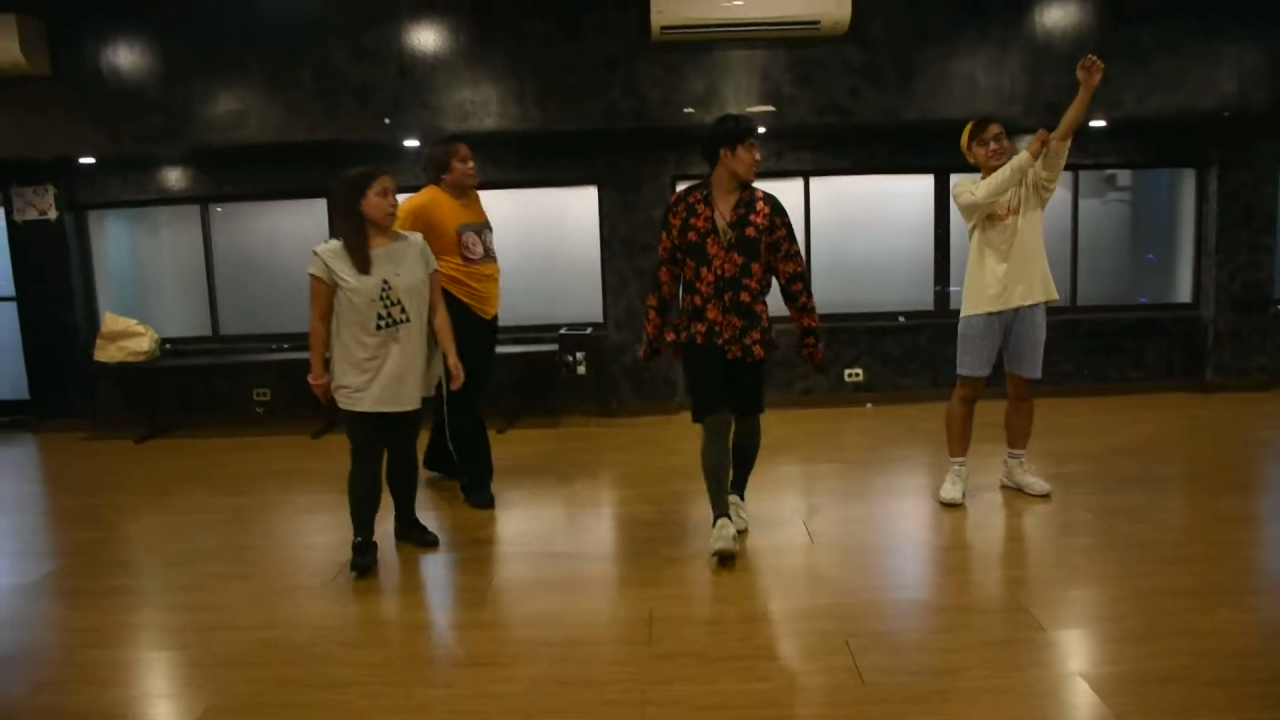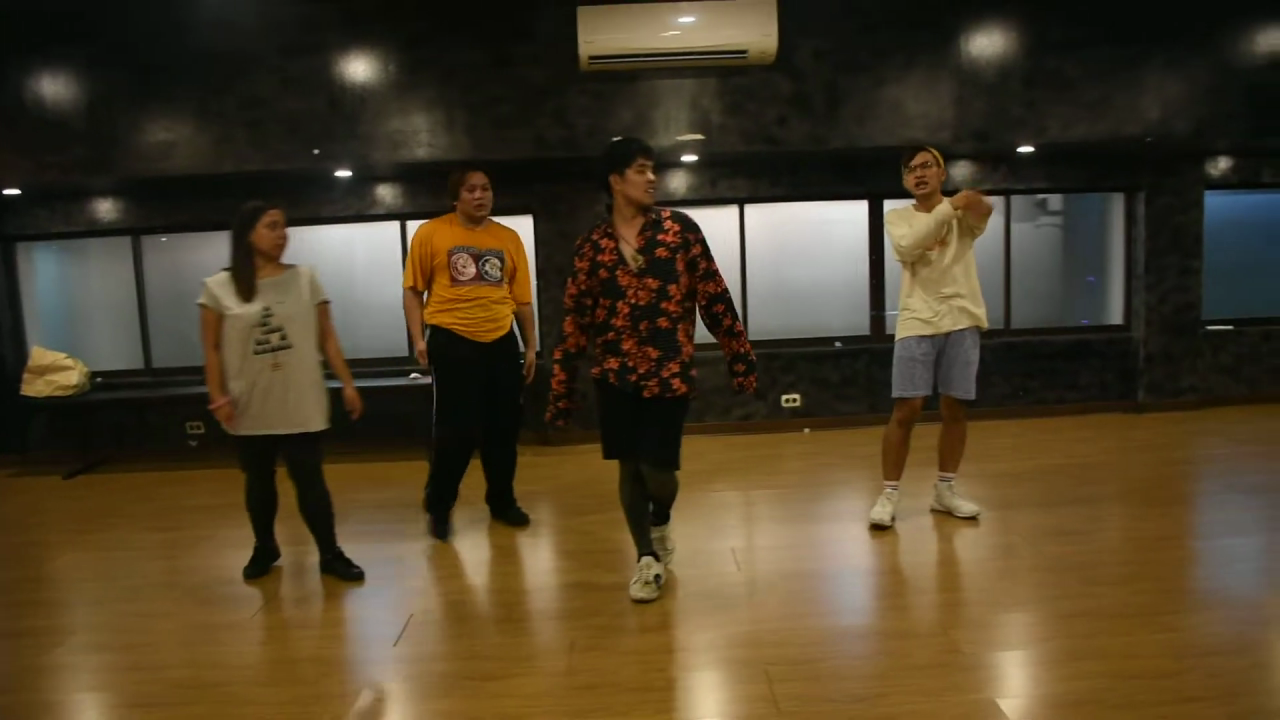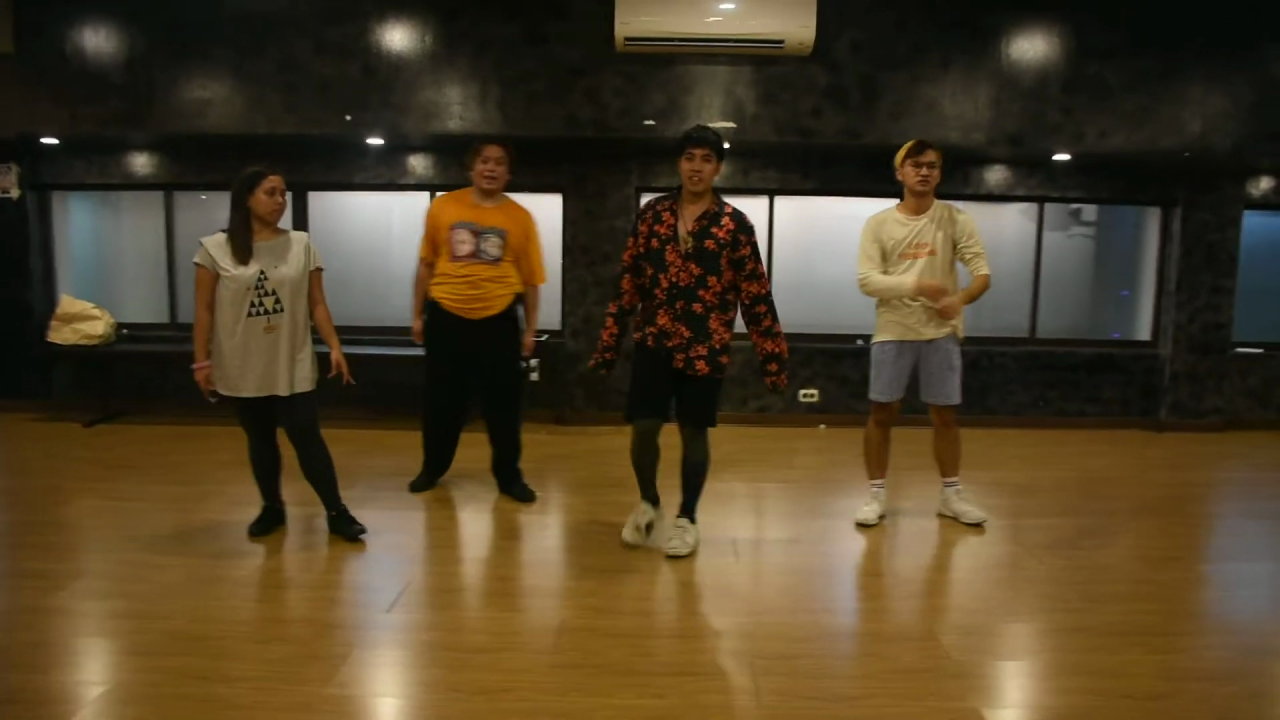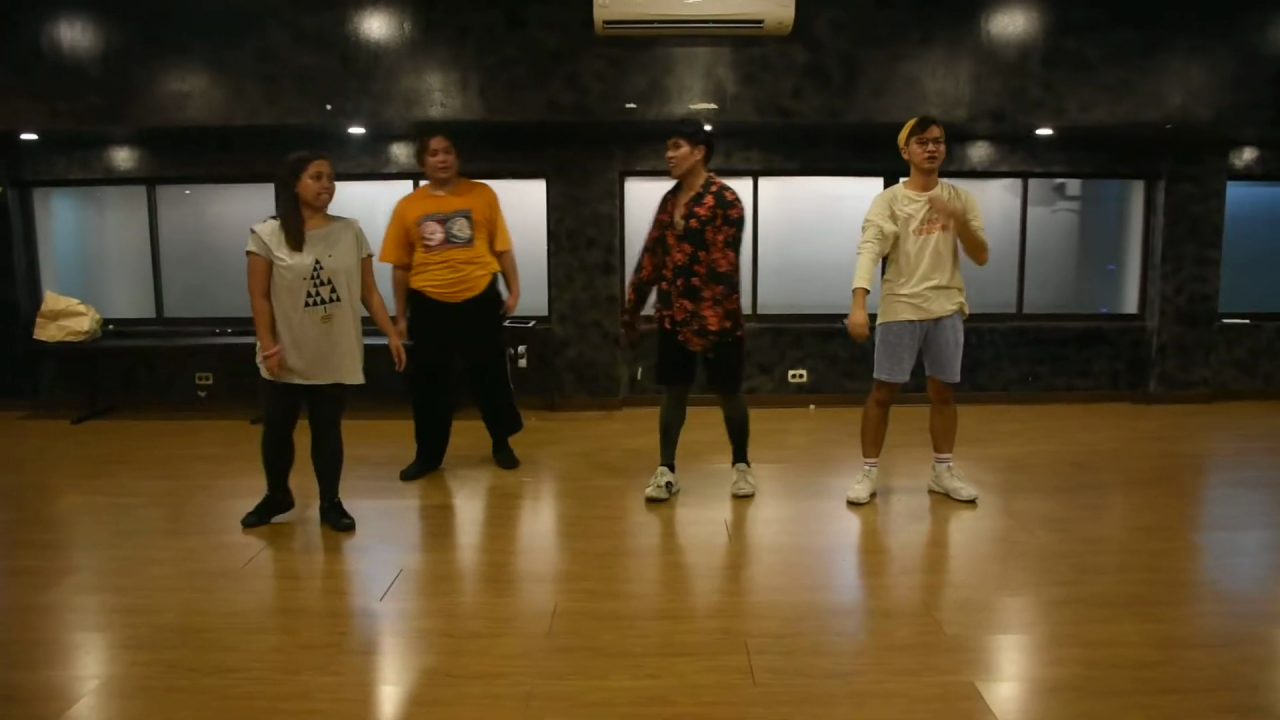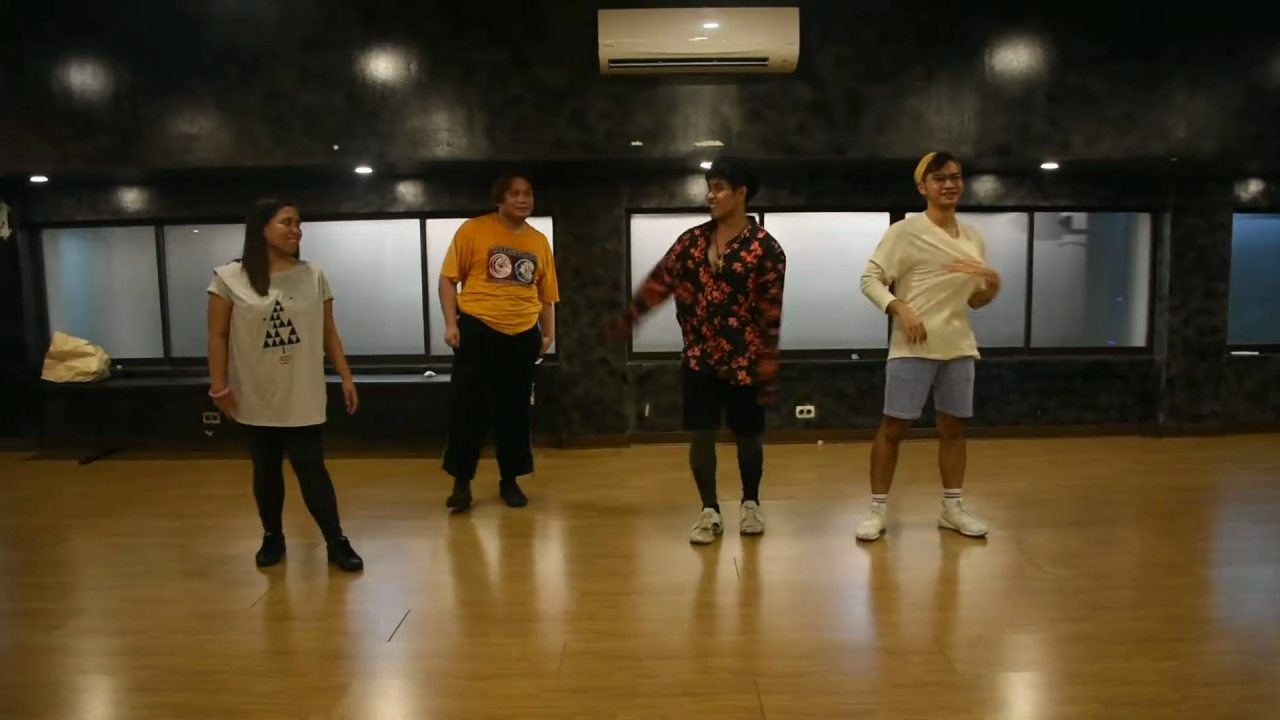
dt=1s
person 1, frame 1
left shoulder: (767, 209)
right shoulder: (684, 205)
left elbow: (792, 274)
right elbow: (667, 271)
left wrist: (808, 332)
right wrist: (656, 330)
left hip: (751, 334)
right hip: (702, 335)
left knee: (747, 418)
right knee: (715, 424)
left ankle: (736, 495)
right ankle: (721, 520)
person 1, frame 2
left shoulder: (681, 228)
right shoulder: (591, 245)
left elbow: (713, 296)
right elbow: (575, 318)
left wrist: (740, 354)
right wrist: (561, 386)
left hip: (669, 372)
right hip: (614, 374)
left knee: (658, 469)
right knee: (630, 467)
left ankle: (660, 522)
right ankle: (647, 558)
person 1, frame 3
left shoulder: (735, 224)
right shoulder: (652, 213)
left elbow: (755, 294)
right elbow: (629, 279)
left wrist: (773, 355)
right wrist: (609, 338)
left hip: (704, 346)
right hip: (653, 341)
left knee: (694, 432)
right knee: (643, 428)
left ankle: (686, 519)
right ankle: (647, 504)
person 1, frame 4
left shoulder: (724, 200)
right shoulder: (669, 201)
left elbow: (723, 268)
right elbow: (651, 257)
left wrist: (708, 323)
right wrist: (632, 307)
left hip: (717, 319)
right hip: (673, 316)
left knee: (729, 395)
right knee: (674, 393)
left ankle: (741, 465)
right ankle: (666, 471)
person 1, frame 5
left shoulder: (764, 247)
right shoulder: (693, 240)
left elbow: (771, 315)
right elbow: (661, 280)
left wrist: (768, 373)
right wrist: (630, 316)
left hip: (744, 360)
right hip: (699, 357)
left knee: (747, 436)
right knee: (701, 435)
left ankle: (750, 503)
right ankle: (710, 511)
person 2, frame 1
left shoulder: (1034, 184)
right shoulder: (964, 190)
left elbow: (1062, 138)
right elbow: (986, 195)
left wrist: (1087, 88)
right wrist: (1027, 155)
left hip: (1029, 299)
right hip: (983, 302)
left knee: (1021, 388)
right knee: (968, 388)
left ankle: (1015, 466)
right ankle: (957, 471)
person 2, frame 2
left shoulder: (962, 214)
right shoulder: (896, 217)
left elbow: (982, 209)
right elbow: (908, 246)
left wrist: (974, 203)
right wrist: (948, 207)
left hip: (961, 323)
right hip: (917, 324)
left knee: (955, 410)
right knee: (905, 411)
left ankle: (945, 490)
right ankle: (889, 494)
person 2, frame 3
left shoulder: (956, 220)
right shoulder: (878, 224)
left elbow: (982, 272)
right elbow: (867, 281)
left wrist: (960, 299)
right wrist: (915, 286)
left hip: (941, 331)
right hip: (892, 331)
left knee: (945, 415)
right knee: (881, 413)
left ankle: (951, 495)
right ankle: (876, 495)
person 2, frame 4
left shoulder: (960, 199)
right shoulder: (888, 200)
left elbow: (982, 256)
right elbow: (868, 251)
left wrist: (957, 218)
right wrist: (858, 303)
left hip: (946, 309)
right hip: (899, 309)
left knee: (943, 391)
right knee: (883, 392)
left ankle: (943, 471)
right ankle: (868, 472)
person 2, frame 5
left shoulder: (973, 238)
right shoulder: (904, 232)
left elbow: (975, 300)
right elbow: (871, 279)
left wrist: (990, 289)
right wrist: (901, 311)
left hip: (959, 347)
right hip: (912, 348)
left knee: (952, 426)
right knee: (893, 427)
left ankle: (952, 506)
right ankle: (878, 509)
person 3, frame 1
left shoulder: (416, 247)
right shoulder: (330, 257)
left elbow: (436, 307)
right elbow: (320, 320)
left wrist: (451, 355)
right wrist: (318, 373)
left hip: (409, 375)
right hip: (359, 380)
left knee: (404, 453)
right knee: (365, 459)
left ankle: (407, 522)
right ankle: (363, 542)
person 3, frame 2
left shoulder: (304, 279)
right shoulder: (218, 288)
left elbow: (327, 338)
right elbow: (212, 349)
left wrist: (347, 383)
right wrist: (218, 398)
left hip: (300, 403)
right hip: (250, 407)
left knee: (309, 479)
right knee: (258, 480)
left ankle: (330, 553)
right ankle: (265, 547)
person 3, frame 3
left shoulder: (301, 244)
right shoulder: (215, 248)
left elbow: (316, 303)
right elbow: (204, 309)
left wrist: (335, 348)
right wrist: (201, 360)
left hip: (293, 365)
right hip: (242, 369)
left knee: (307, 437)
right knee: (259, 439)
left ankle: (336, 512)
right ankle: (272, 508)
person 3, frame 4
left shoulder: (350, 232)
right shoulder: (267, 236)
left elbow: (368, 291)
right elbow: (259, 297)
left wrist: (392, 334)
right wrist: (269, 348)
left hip: (336, 355)
right hip: (288, 356)
left knee: (328, 428)
right knee: (276, 428)
left ankle: (330, 503)
right ankle: (277, 496)
person 3, frame 5
left shoulder: (314, 276)
right shoulder: (229, 278)
left elbow: (329, 333)
right elbow: (218, 336)
left wrist: (346, 378)
right wrist: (219, 386)
left hip: (303, 395)
right hip: (255, 396)
left knee: (310, 466)
right knee: (265, 467)
left ankle: (336, 541)
right ankle: (272, 537)
person 4, frame 1
left shoulder: (472, 197)
right shoulder: (424, 205)
left hip: (485, 310)
right hip: (453, 310)
left knee: (469, 395)
right knee: (463, 399)
left ankle: (440, 458)
right ankle: (475, 481)
person 4, frame 2
left shoulder: (509, 238)
right shoulder: (430, 233)
left elbow: (522, 298)
right elbow: (413, 290)
left wrist: (530, 346)
right wrist: (418, 338)
left hip: (501, 343)
right hip: (451, 342)
left knee: (503, 428)
right knee: (456, 429)
left ankle: (503, 501)
right ankle: (439, 507)
person 4, frame 3
left shoulder: (520, 217)
right shoulder: (443, 206)
left elbow: (530, 278)
right elbow: (426, 264)
left wrist: (529, 328)
right wrist: (418, 314)
left hip: (498, 320)
right hip: (446, 316)
left knee: (503, 402)
right knee: (442, 400)
left ankle: (509, 475)
right ankle: (433, 468)
person 4, frame 4
left shoulder: (482, 195)
right shoulder: (407, 207)
left elbow: (502, 248)
right elbow: (401, 266)
left wrist: (513, 289)
right wrist: (402, 315)
left hip: (480, 300)
right hip: (430, 305)
left knee: (491, 375)
right knee: (429, 384)
left ankle: (502, 442)
right ankle: (428, 455)
person 4, frame 5
left shoulder: (540, 242)
right shoulder: (472, 230)
left elbow: (545, 295)
right elbow: (448, 278)
left wrist: (548, 333)
right wrist: (451, 323)
left hip: (522, 335)
right hip: (477, 329)
left knee: (515, 409)
right knee: (467, 405)
left ankle: (510, 480)
right ankle: (462, 480)
